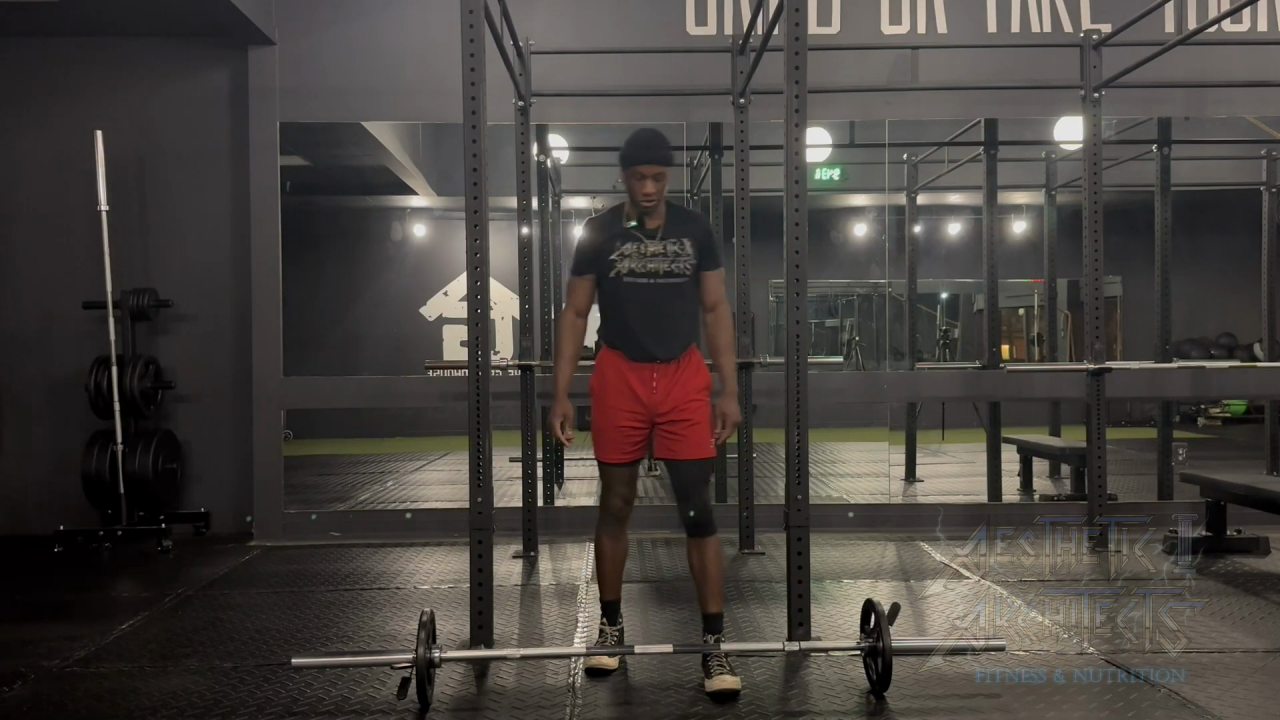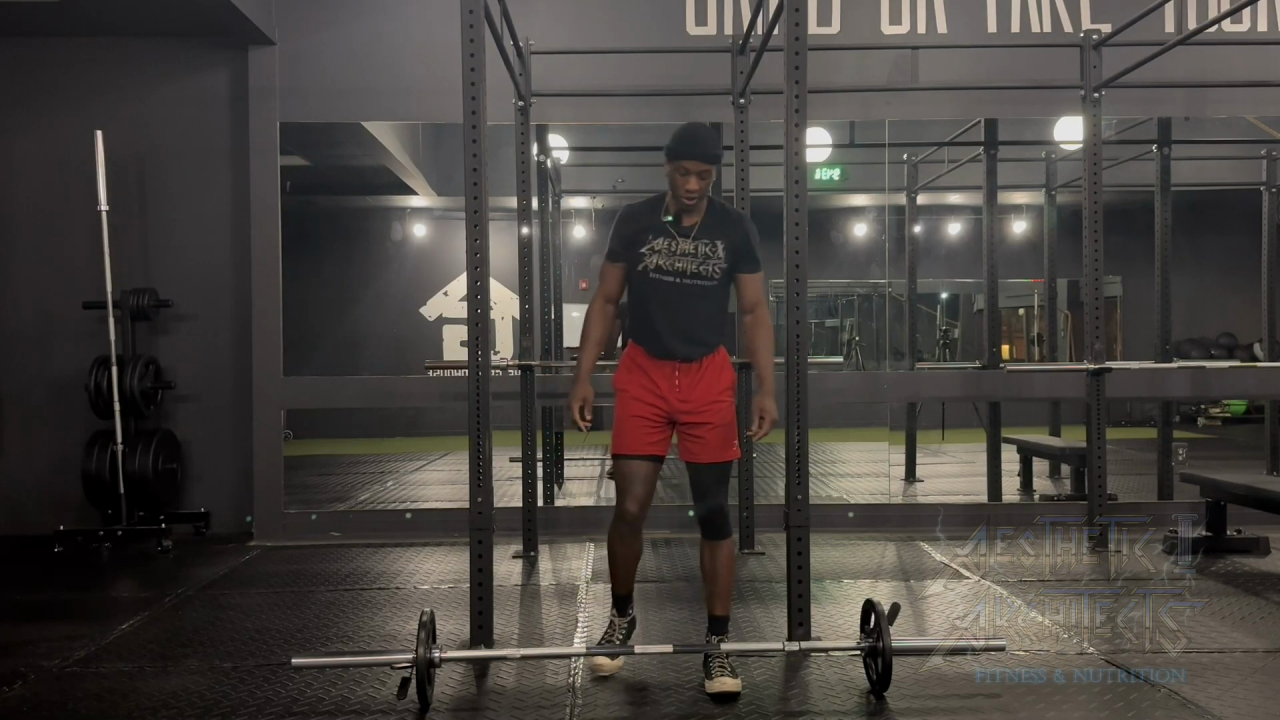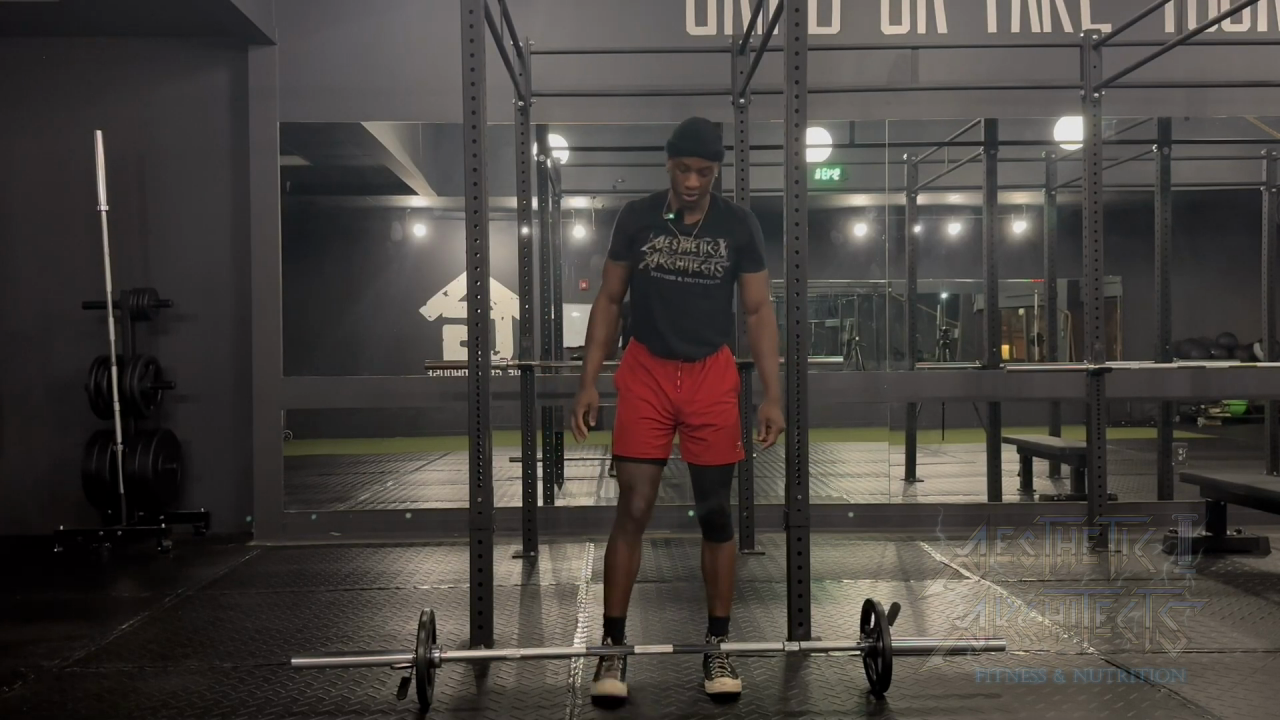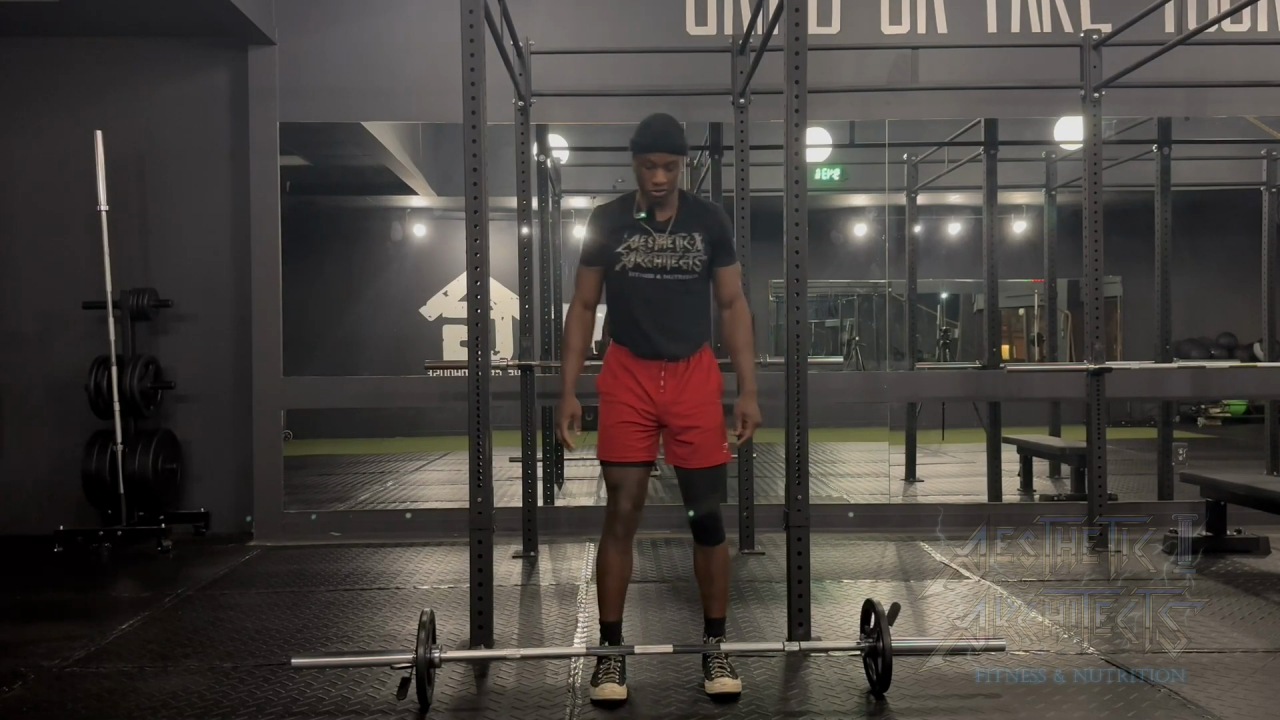
dt=0.3s
person 1, frame 1
left shoulder: (696, 229)
right shoulder: (598, 231)
left elbow: (716, 310)
right elbow: (575, 314)
left wrist: (729, 390)
right wrist: (561, 393)
left hip: (685, 378)
right hip: (620, 379)
left knee: (699, 511)
right knee: (614, 507)
left ankle: (713, 644)
right ankle: (611, 625)
person 1, frame 2
left shoulder: (735, 228)
right shoulder: (634, 221)
left elbow: (754, 311)
right elbow: (605, 300)
left wrist: (766, 388)
right wrist: (583, 377)
left hip: (708, 378)
right hip: (643, 375)
left knee: (714, 513)
right knee: (630, 508)
left ankle: (717, 645)
right ankle: (621, 613)
person 1, frame 3
left shoulder: (738, 225)
right shoulder: (635, 218)
left elbow: (758, 311)
right elbow: (609, 302)
left wrist: (772, 396)
right wrist: (588, 381)
left hip: (711, 377)
right hip: (645, 375)
left knee: (715, 514)
right knee: (632, 512)
left ankle: (716, 646)
right ankle: (613, 646)
person 1, frame 4
left shoulder: (710, 220)
right shoulder: (607, 221)
left elbow: (734, 305)
right elbow: (583, 307)
left wrist: (748, 391)
right wrist: (568, 390)
left hip: (695, 377)
right hip: (627, 379)
left knee: (707, 516)
right knee: (622, 514)
left ankle: (715, 644)
right ankle: (611, 649)
